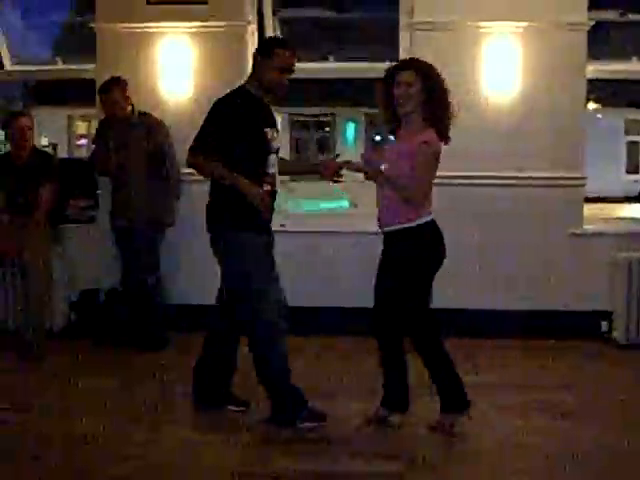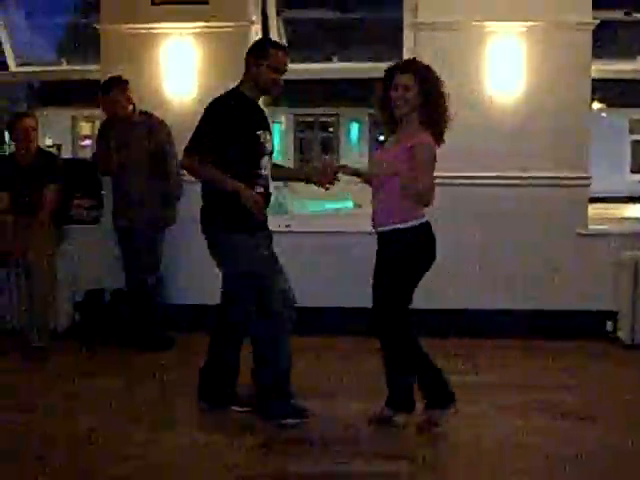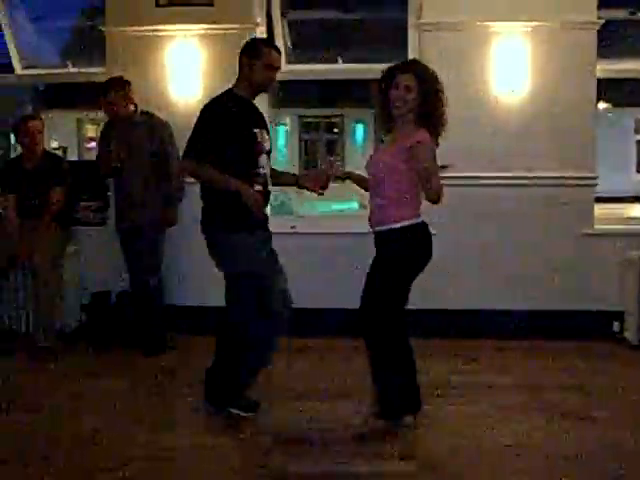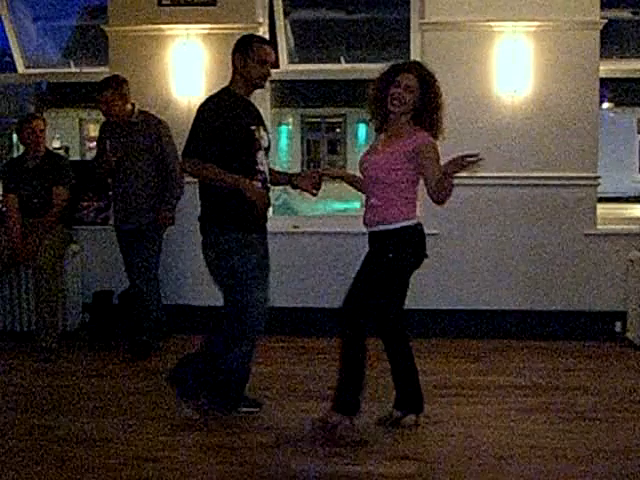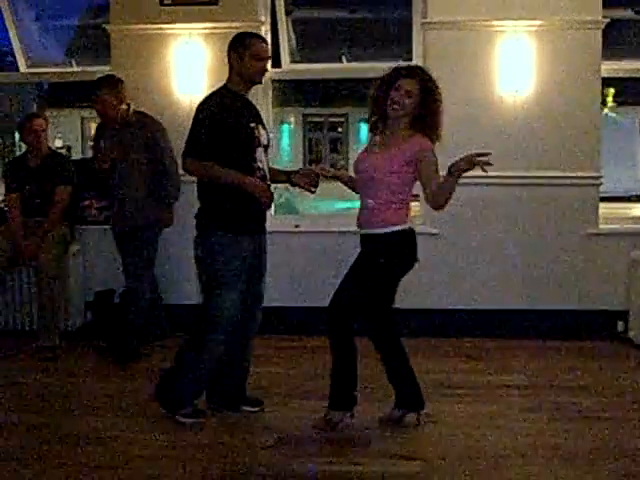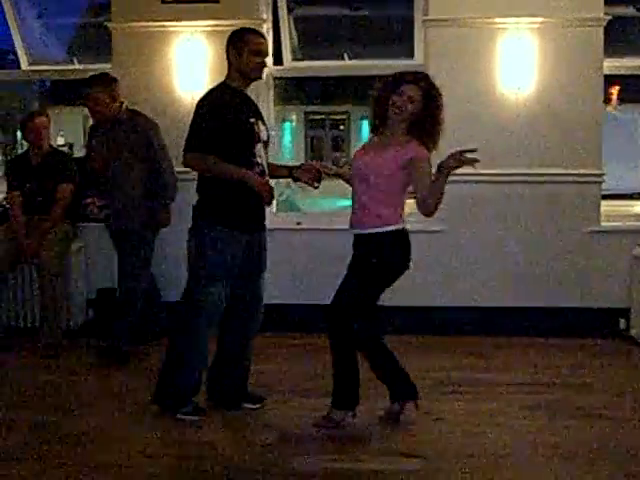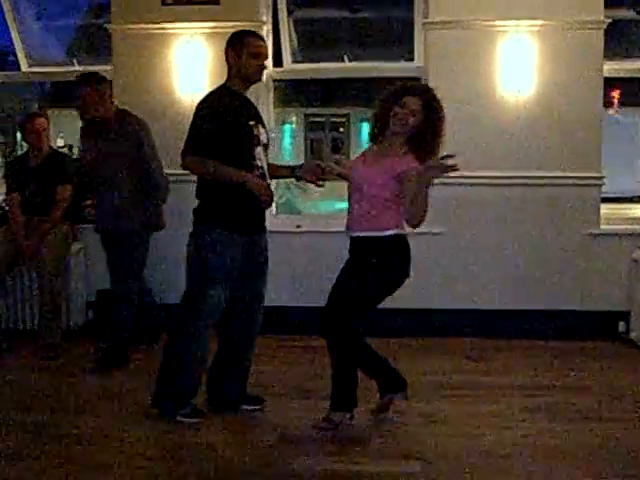
dt=0.1s
person 1, frame 1
left shoulder: (264, 111)
right shoulder: (231, 107)
right elbow: (197, 158)
left wrist: (313, 168)
right wrist: (244, 187)
left hip: (253, 225)
right hip: (234, 225)
left knee: (236, 307)
right knee: (268, 309)
left ankle: (211, 388)
right ankle: (287, 404)
person 1, frame 2
left shoulder: (257, 114)
right shoulder: (225, 109)
right elbow: (191, 160)
left wrist: (307, 175)
right wrist: (239, 190)
left hip: (250, 227)
right hip: (230, 227)
left knee: (240, 309)
right knee: (276, 305)
left ankle: (217, 389)
right ankle: (272, 399)
person 1, frame 3
left shoulder: (254, 114)
right shoulder: (221, 109)
right elbow: (192, 163)
left wrist: (299, 179)
right wrist: (240, 189)
left hip: (252, 227)
right hip: (230, 229)
left knee: (246, 309)
right knee: (276, 304)
left ankle: (223, 387)
right ankle: (229, 384)
person 1, frame 4
left shoulder: (251, 111)
right shoulder: (217, 107)
right elbow: (192, 163)
left wrist: (292, 179)
right wrist: (243, 185)
left hip: (250, 226)
right hip: (227, 228)
left knee: (245, 311)
right knee: (250, 312)
left ankle: (228, 392)
right ankle: (193, 378)
person 1, frame 5
left shoulder: (249, 109)
right shoulder: (216, 106)
right elbow: (192, 162)
left wrist: (290, 177)
right wrist: (245, 182)
left hip: (251, 227)
right hip: (222, 228)
left knee: (247, 311)
right knee: (220, 313)
left ankle: (226, 390)
right ankle: (177, 393)
person 1, frame 6
left shoulder: (249, 105)
right shoulder: (216, 102)
right elbow: (193, 157)
left wrist: (291, 172)
right wrist: (246, 177)
left hip: (250, 224)
right hip: (219, 224)
left knee: (247, 308)
right knee: (205, 307)
left ankle: (228, 388)
right ankle: (174, 393)
person 1, frame 7
left shoulder: (249, 109)
right shoulder: (215, 104)
right elbow: (192, 159)
left wrist: (295, 171)
right wrist: (245, 179)
left hip: (251, 227)
right hip: (220, 226)
left knee: (248, 310)
right knee: (205, 309)
left ankle: (227, 390)
right ankle: (173, 395)
person 2, frame 1
left shoulder: (425, 140)
right shoulder: (399, 136)
left elbow: (418, 197)
left wrist: (380, 170)
right wrist: (369, 170)
left hip: (418, 241)
right hip: (396, 241)
left knee: (418, 324)
right knee: (384, 321)
left ankle: (454, 403)
right ankle: (394, 403)
person 2, frame 2
left shoulder: (421, 141)
right shoulder: (397, 138)
left elbow: (425, 197)
left wrist: (404, 180)
right wrist: (359, 173)
left hip: (411, 242)
right hip: (390, 241)
left knee: (393, 321)
right knee: (385, 321)
left ankle: (438, 397)
right ankle: (399, 403)
person 2, frame 3
left shoulder: (420, 140)
right shoulder: (391, 137)
left elbow: (433, 196)
left wrist: (429, 178)
right wrist: (349, 176)
left hip: (407, 240)
right hip: (390, 240)
left knee: (373, 319)
right knee: (388, 322)
left ankle: (397, 403)
right ankle: (403, 404)
person 2, frame 4
left shoulder: (419, 140)
right shoulder: (381, 137)
left elbow: (439, 195)
left wrist: (449, 171)
right wrist: (344, 176)
left hip: (400, 242)
right hip: (384, 241)
left knee: (352, 317)
right knee: (387, 322)
left ankle: (345, 408)
right ankle: (408, 405)
person 2, frame 5
left shoulder: (418, 146)
right shoulder: (376, 140)
left elbow: (437, 200)
left wrist: (455, 172)
right wrist: (338, 176)
left hip: (393, 245)
right hip: (375, 245)
left knee: (339, 315)
right knee: (379, 325)
left ankle: (341, 407)
right ankle: (408, 402)
person 2, frame 6
left shoulder: (414, 152)
right shoulder: (374, 141)
left elbow: (427, 206)
left wrist: (444, 172)
right wrist: (339, 172)
left hip: (386, 246)
right hip: (367, 245)
left knee: (339, 317)
right knee: (358, 323)
left ankle: (344, 405)
right ankle: (401, 393)
person 2, frame 7
left shoulder: (409, 163)
right shoulder: (375, 149)
left elbow: (415, 219)
left wrist: (425, 183)
right wrist: (343, 173)
left hip: (386, 253)
right hip: (362, 251)
left knee: (337, 321)
right knee: (339, 323)
left ankle: (342, 406)
right ankle: (390, 383)
person 3, frame 1
left shoulder: (152, 127)
right shoulder: (104, 128)
left elbow: (170, 170)
right elbow: (97, 166)
left wrist: (168, 207)
right wrist: (105, 164)
left hip: (149, 212)
right hip: (121, 213)
left knee: (147, 273)
right knee: (130, 275)
left ankle: (153, 331)
right ankle: (139, 328)
person 3, frame 2
left shoulder: (154, 126)
right shoulder: (107, 128)
left elbow: (171, 169)
right elbow: (100, 166)
left wrist: (169, 205)
right wrist: (107, 164)
left hip: (150, 212)
right hip: (123, 212)
left knee: (148, 273)
right knee: (133, 274)
left ankle: (154, 331)
right ankle: (142, 328)
person 3, frame 3
left shoulder: (156, 126)
right shoulder: (109, 129)
left elbow: (173, 169)
right elbow: (102, 168)
left wrist: (170, 207)
right wrist: (108, 164)
left hip: (152, 213)
right hip: (125, 214)
left knee: (147, 274)
right knee: (138, 274)
left ankle: (155, 334)
right ankle: (149, 329)
person 3, frame 4
left shoulder: (154, 126)
right shoulder: (107, 129)
left elbow: (172, 168)
right elbow: (100, 168)
left wrist: (168, 206)
right wrist: (105, 164)
left hip: (150, 213)
right hip: (124, 214)
left knee: (143, 276)
right knee: (138, 275)
left ankle: (143, 336)
right ankle: (154, 327)
person 3, frame 5
left shoulder: (148, 126)
right shoulder: (102, 130)
left elbow: (169, 169)
right elbow: (98, 169)
left wrist: (166, 207)
right wrist: (101, 165)
left hip: (146, 215)
right hip: (121, 215)
left knee: (135, 279)
right knee: (141, 275)
left ankle: (128, 342)
right ankle: (156, 325)
person 3, frame 6
left shoulder: (142, 125)
right shoulder: (97, 129)
left elbow: (163, 167)
right elbow: (93, 169)
left wrist: (163, 206)
right wrist: (94, 165)
left hip: (142, 214)
right hip: (117, 214)
left knee: (131, 279)
right knee: (138, 275)
left ankle: (121, 343)
right ankle: (156, 320)
person 3, frame 7
left shoulder: (132, 124)
right shoulder: (88, 129)
left elbow: (153, 170)
left wrist: (155, 210)
right wrist: (85, 167)
left hip: (134, 217)
right hip: (107, 217)
left knee: (124, 282)
right knee: (126, 279)
left ankle: (118, 347)
person 4, frame 1
left shoulder: (46, 161)
left elbow: (44, 205)
left wrist: (22, 238)
left hip: (37, 225)
left knee: (33, 260)
left ankle: (33, 336)
person 4, frame 2
left shoulder: (50, 161)
left elbow: (49, 206)
left wrist: (26, 238)
left hip: (41, 225)
left knee: (37, 261)
left ankle: (38, 336)
person 4, frame 3
left shoulder: (56, 164)
left elbow: (55, 207)
left wrist: (32, 240)
left hip: (49, 227)
left knee: (42, 263)
left ankle: (45, 339)
person 4, frame 4
left shoulder: (59, 163)
left elbow: (58, 207)
left wrist: (35, 239)
left hip: (51, 226)
left knee: (45, 264)
left ankle: (48, 339)
person 4, frame 5
left shoulder: (61, 163)
left elbow: (60, 206)
left wrist: (37, 239)
right wrist: (21, 241)
left hip: (53, 225)
right hip: (20, 226)
left knee: (47, 263)
left ankle: (49, 339)
person 4, frame 6
left shoulder: (63, 160)
left elbow: (61, 204)
left wrist: (38, 237)
right wrist: (23, 240)
left hip: (55, 224)
right hip: (22, 224)
left knee: (48, 261)
left ankle: (51, 338)
person 4, frame 7
left shoulder: (62, 161)
left elbow: (61, 205)
left wrist: (38, 238)
right wrist: (22, 241)
left hip: (54, 225)
right hip: (21, 226)
left knee: (48, 262)
left ankle: (51, 339)
